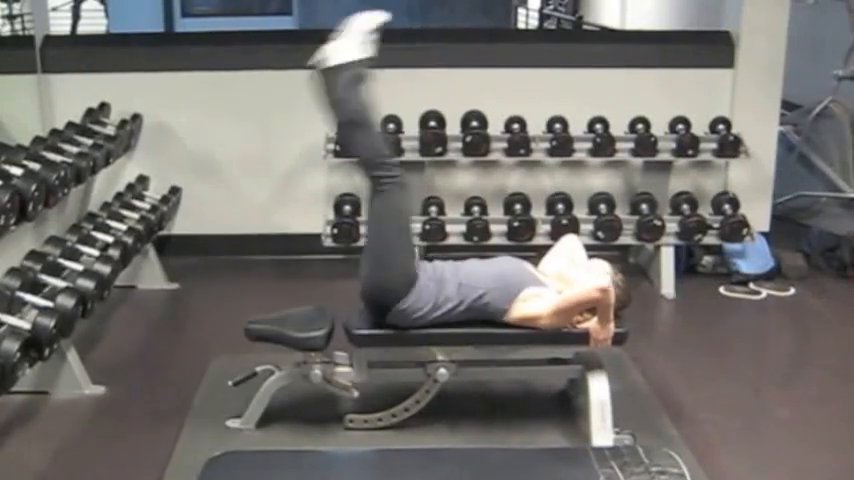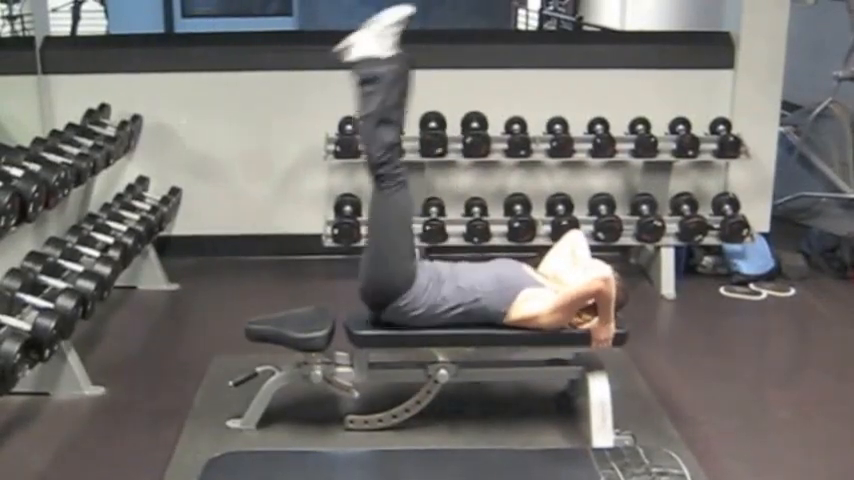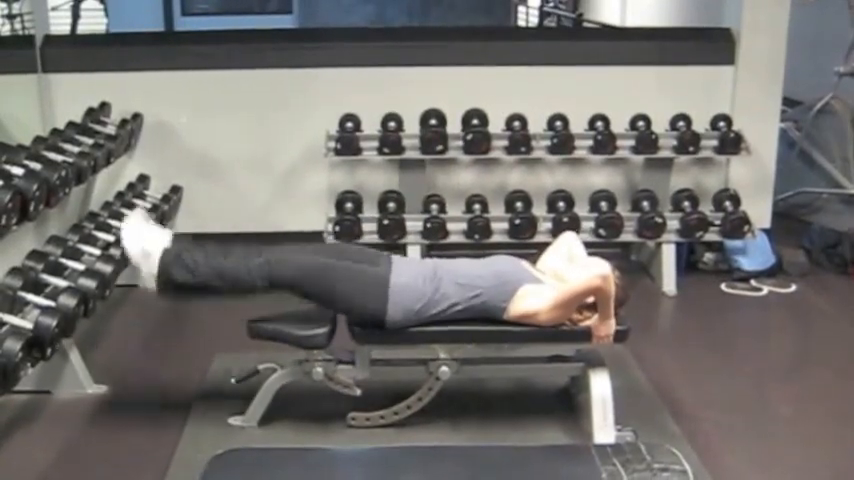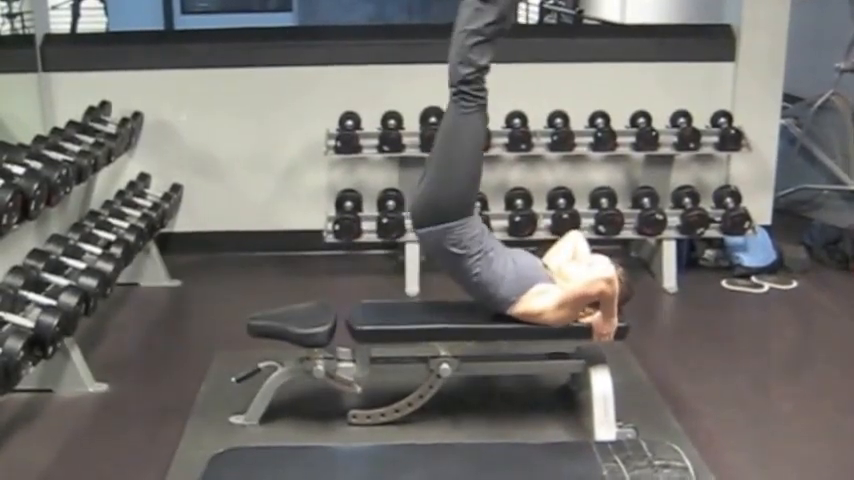
dt=1s
person 1, frame 1
left shoulder: (544, 310)
right shoulder: (545, 286)
left elbow: (596, 288)
right elbow: (572, 241)
left wrist: (604, 325)
left hip: (403, 298)
right hip: (412, 289)
left knee: (387, 179)
left ankle: (346, 65)
right ankle: (346, 63)
person 1, frame 2
left shoulder: (548, 309)
right shoulder: (548, 286)
left elbow: (607, 279)
right elbow: (576, 235)
left wrist: (602, 325)
left hip: (399, 294)
right hip: (413, 288)
left knee: (390, 174)
left ankle: (375, 60)
right ankle: (377, 58)
person 1, frame 3
left shoulder: (546, 306)
right shoulder: (537, 277)
left elbow: (601, 272)
right elbow: (568, 238)
left wrist: (603, 320)
left hip: (401, 299)
right hip: (405, 275)
left knee: (284, 267)
right knee: (299, 255)
left ankle: (166, 266)
right ankle: (169, 257)
person 1, frame 4
left shoulder: (552, 307)
right shoulder: (550, 280)
left elbow: (605, 279)
right elbow: (574, 236)
left wrist: (607, 318)
left hip: (445, 224)
right hip: (449, 227)
